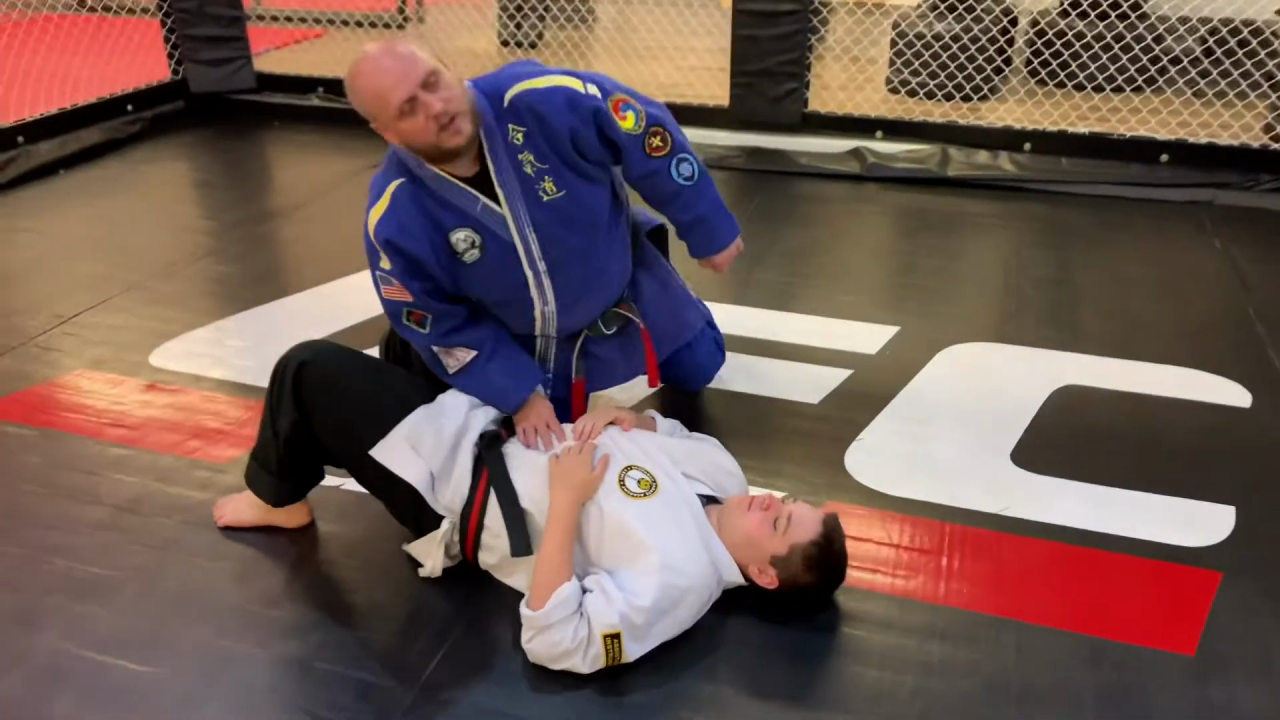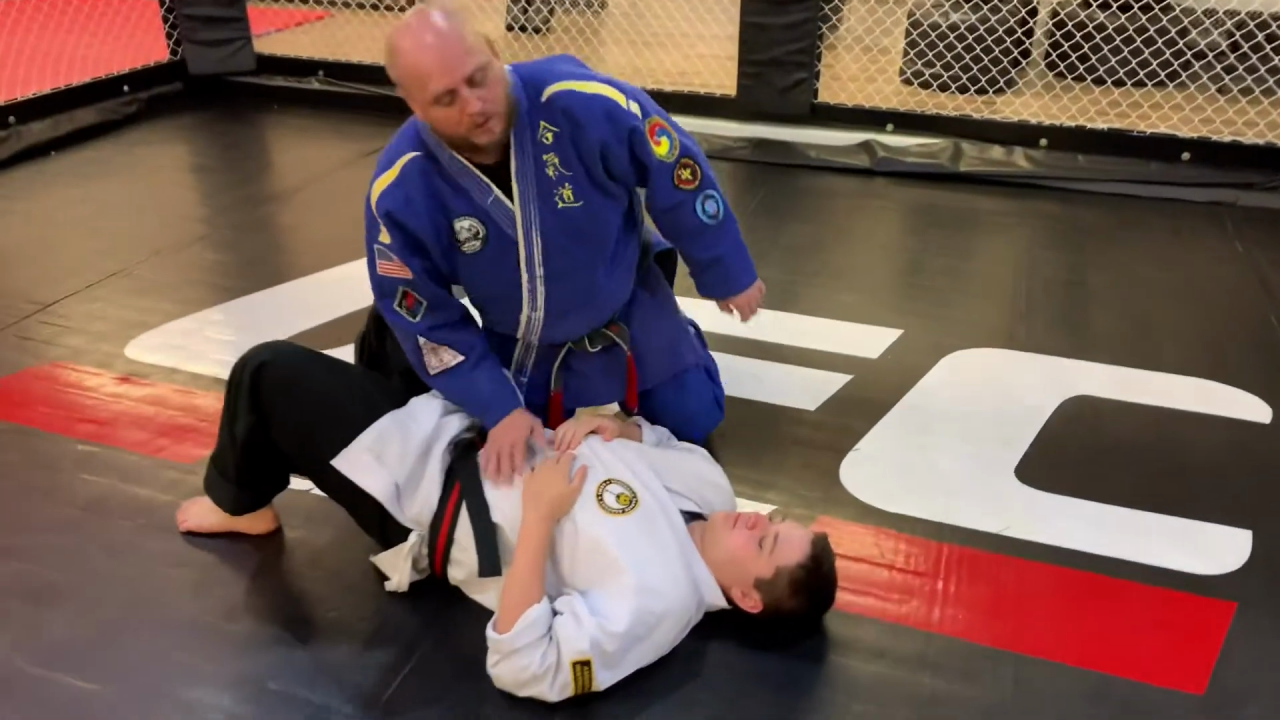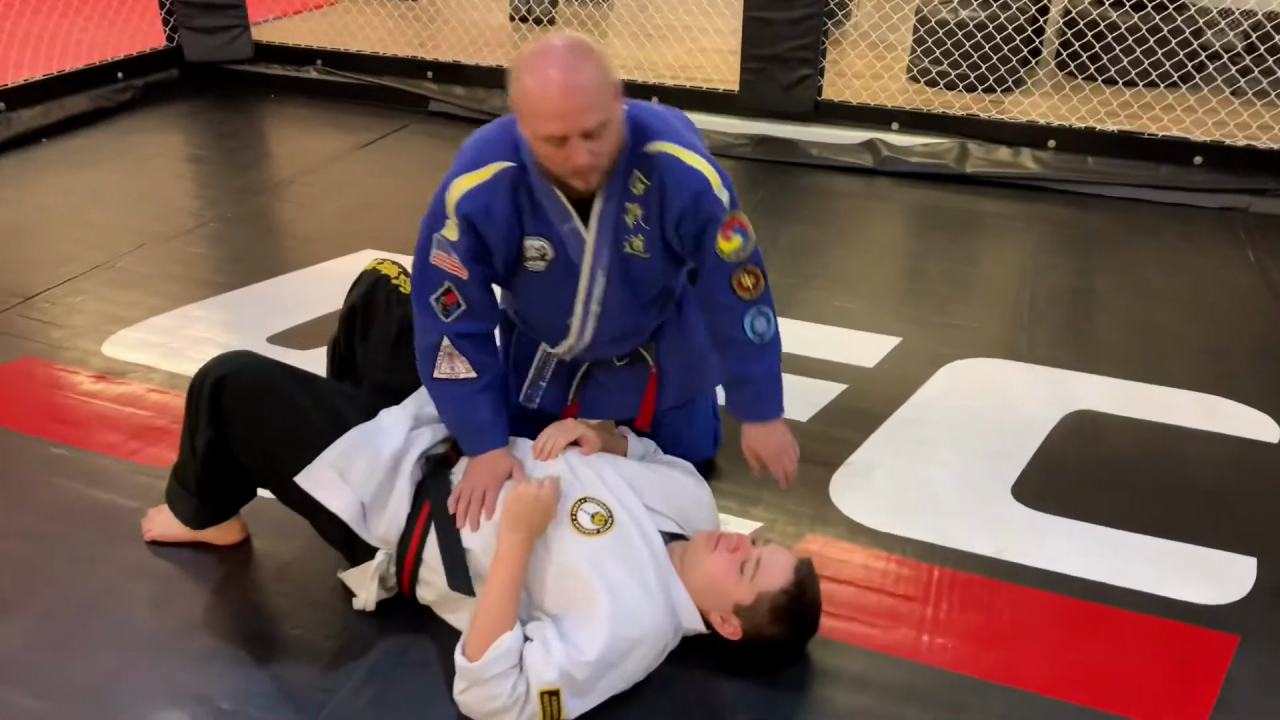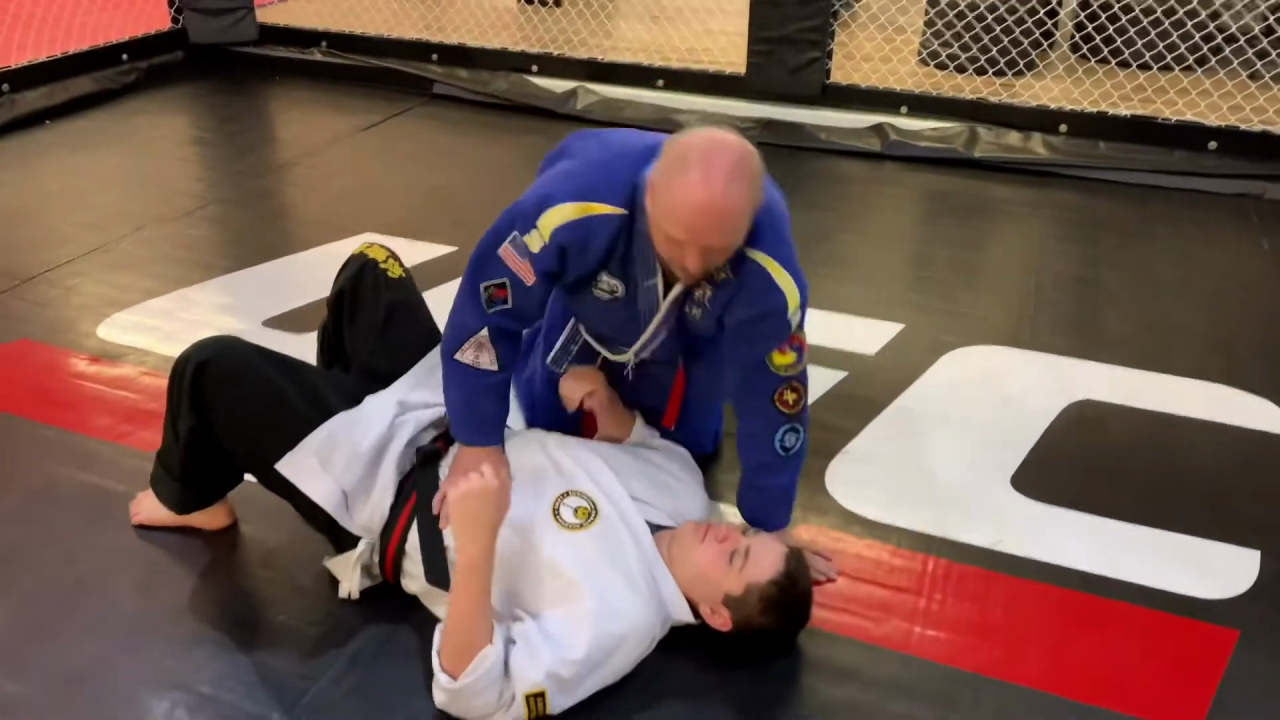
dt=0.3s
person 1, frame 1
left shoulder: (679, 577)
right shoulder: (722, 474)
left elbow: (554, 643)
right elbow: (666, 432)
left wrist: (564, 501)
right wrist: (628, 419)
left hip: (456, 489)
right hip: (502, 423)
left knee: (309, 370)
left ankle: (276, 500)
right ankle: (394, 398)
person 1, frame 2
left shoulder: (655, 600)
right shoulder: (707, 485)
left elbow: (521, 667)
right elbow: (655, 439)
left wrist: (539, 514)
right wrist: (613, 423)
left hip: (428, 498)
right hip: (484, 428)
left knee: (268, 372)
left ankle: (238, 505)
right ankle: (372, 399)
person 1, frame 3
left shoulder: (631, 624)
right shoulder: (690, 492)
right elbow: (637, 448)
left wrist: (517, 535)
right wrist: (596, 434)
left hip: (399, 513)
right hip: (455, 440)
left knee: (228, 381)
right knee: (381, 284)
left ankle: (203, 512)
right ankle: (352, 416)
person 1, frame 4
left shoulder: (617, 621)
right shoulder: (681, 486)
right elbow: (633, 444)
left wrist: (472, 540)
right wrist: (602, 394)
left hip: (387, 501)
right hip: (447, 427)
left knee: (212, 368)
right knee: (371, 266)
left ankle: (190, 500)
right ankle: (336, 399)
person 2, frame 1
left shoulder: (541, 101)
right shoulder: (395, 215)
left elbow: (650, 139)
right elbow: (442, 328)
left wrist: (710, 232)
right wrist: (520, 396)
left hip: (627, 287)
right hip: (532, 344)
left knee: (698, 368)
right knee: (547, 450)
person 2, frame 2
left shoulder: (583, 105)
right shoulder: (400, 190)
left elbow: (679, 180)
right elbow: (423, 319)
left wrist: (728, 274)
right wrist: (499, 411)
left hip: (628, 314)
right hip: (522, 350)
left knee: (693, 422)
right knee: (527, 464)
left ankle: (674, 337)
person 2, frame 3
left shoulder: (678, 167)
right shoulder: (477, 191)
left elbow: (737, 286)
right elbow: (453, 321)
left wrist: (763, 414)
right wrist: (485, 445)
left hip: (654, 344)
right hip: (542, 356)
left knee: (689, 459)
right knee: (525, 471)
person 2, frame 4
left shoulder: (767, 269)
right shoulder: (578, 204)
left elbow: (772, 391)
right elbow: (486, 302)
left wrist: (767, 525)
right wrist: (478, 438)
right hip: (583, 329)
left knee: (692, 452)
